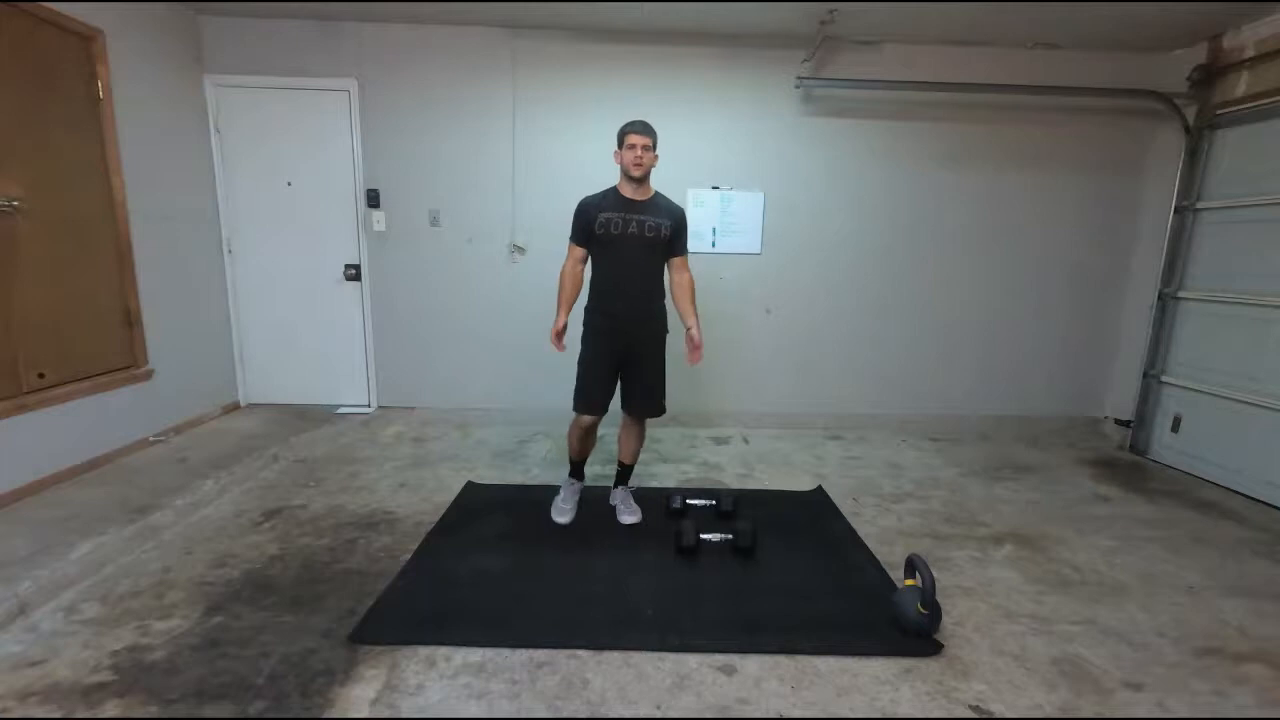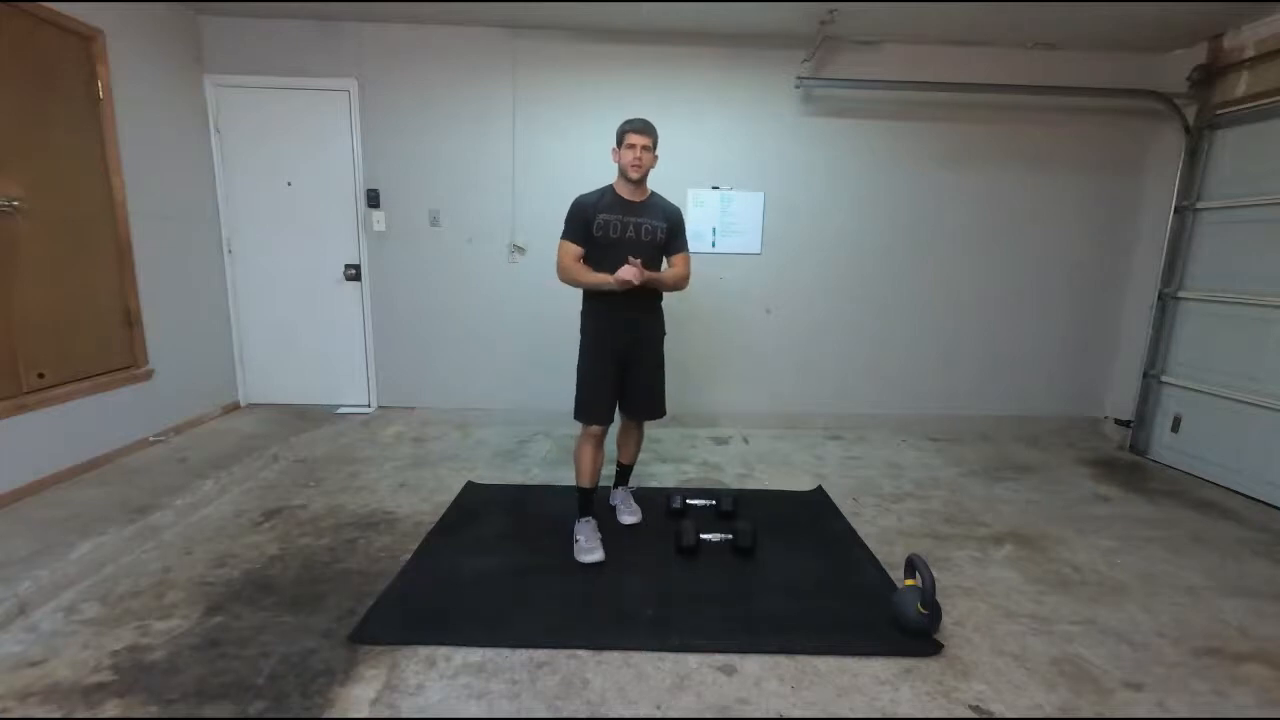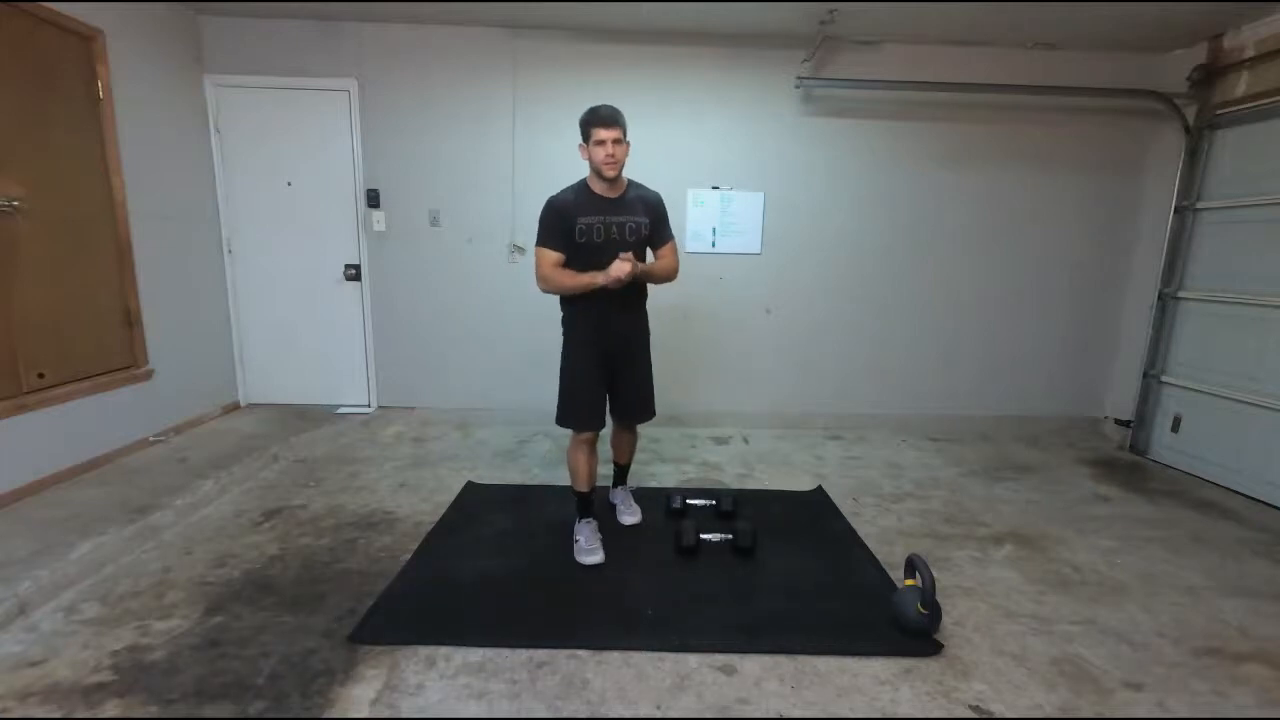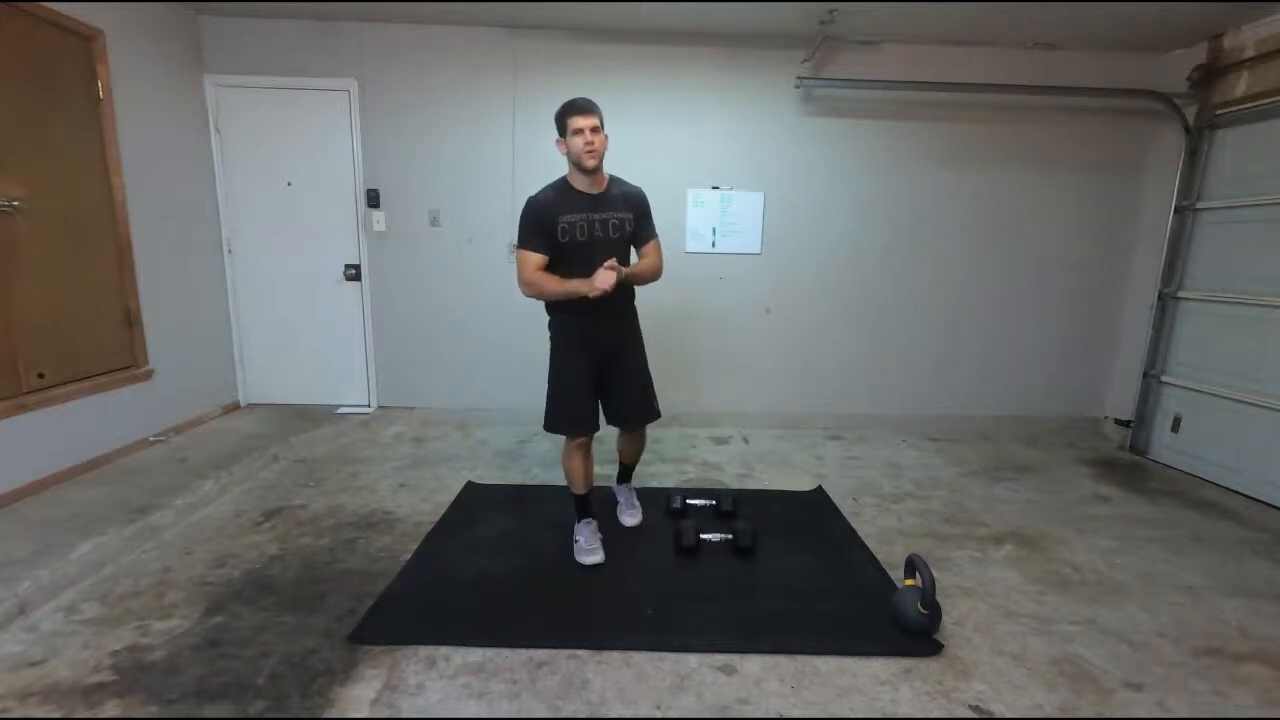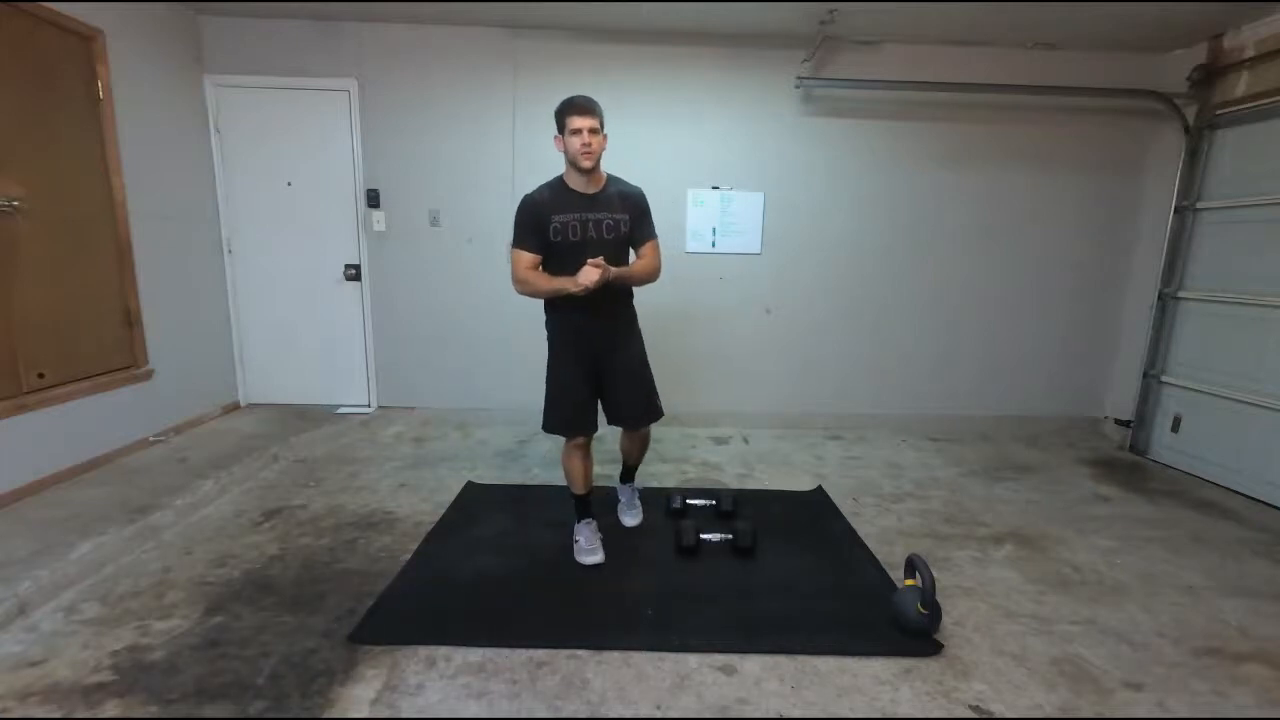
dt=0.5s
person 1, frame 1
left shoulder: (671, 213)
right shoulder: (592, 207)
left elbow: (680, 273)
right elbow: (574, 264)
left wrist: (691, 323)
right wrist: (563, 312)
left hip: (649, 332)
right hip: (602, 329)
left knee: (637, 415)
right knee: (587, 416)
left ankle: (621, 488)
right ankle: (574, 479)
person 1, frame 2
left shoulder: (668, 213)
right shoulder: (587, 206)
left elbow: (680, 273)
right elbow: (566, 267)
left wrist: (648, 277)
right wrist: (612, 280)
left hip: (647, 333)
right hip: (600, 332)
left knee: (635, 417)
right knee: (593, 426)
left ankle: (621, 489)
right ankle: (585, 518)
person 1, frame 3
left shoulder: (649, 202)
right shoulder: (562, 206)
left elbow: (670, 265)
right elbow: (546, 277)
left wrist: (637, 268)
right wrist: (604, 276)
left hip: (632, 332)
right hip: (584, 335)
left knee: (628, 419)
right knee: (585, 431)
left ankle: (621, 488)
right ankle: (585, 520)
person 1, frame 4
left shoulder: (632, 198)
right shoulder: (543, 205)
left elbow: (654, 265)
right elbow: (529, 281)
left wrist: (621, 273)
right wrist: (587, 284)
left hip: (623, 334)
right hip: (572, 340)
left knee: (635, 424)
right knee: (578, 436)
left ankle: (624, 486)
right ankle: (584, 521)
person 1, frame 5
left shoulder: (630, 197)
right shoulder: (537, 204)
left elbow: (651, 266)
right elbow: (522, 278)
left wrist: (610, 273)
right wrist: (572, 282)
left hip: (621, 333)
right hip: (569, 339)
left knee: (638, 424)
right knee: (577, 436)
left ankle: (627, 485)
right ankle: (584, 521)
